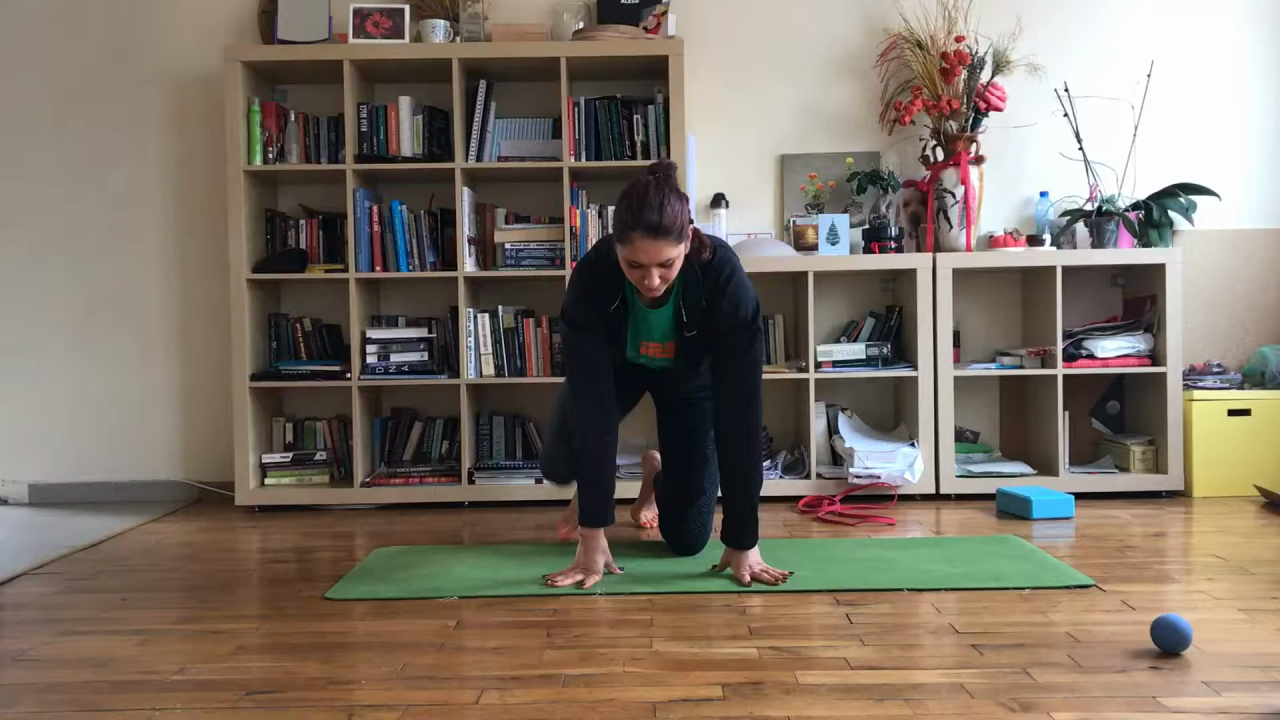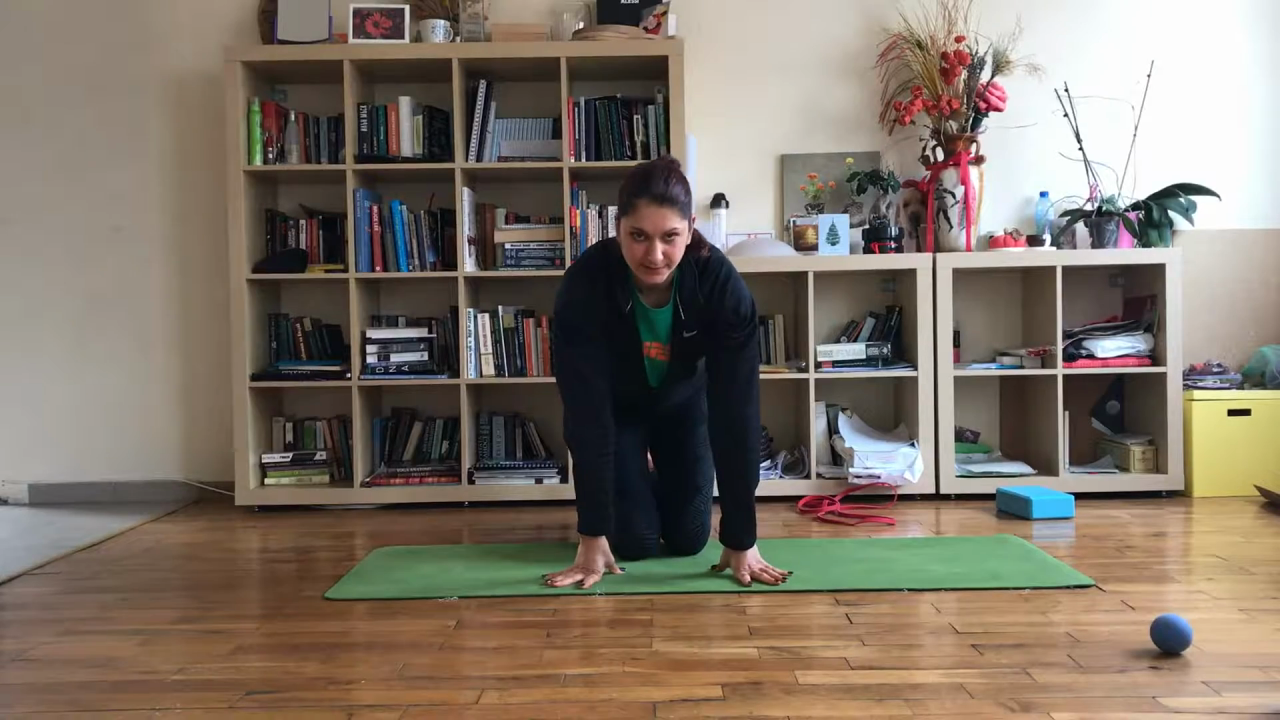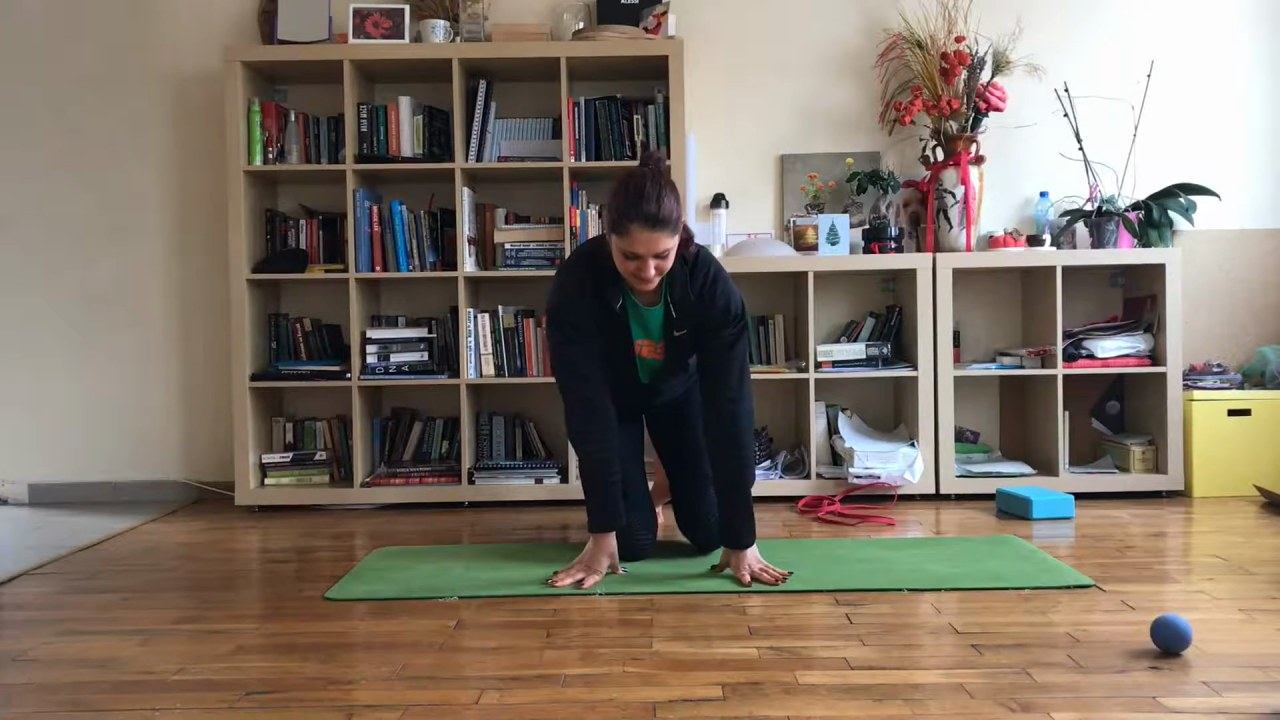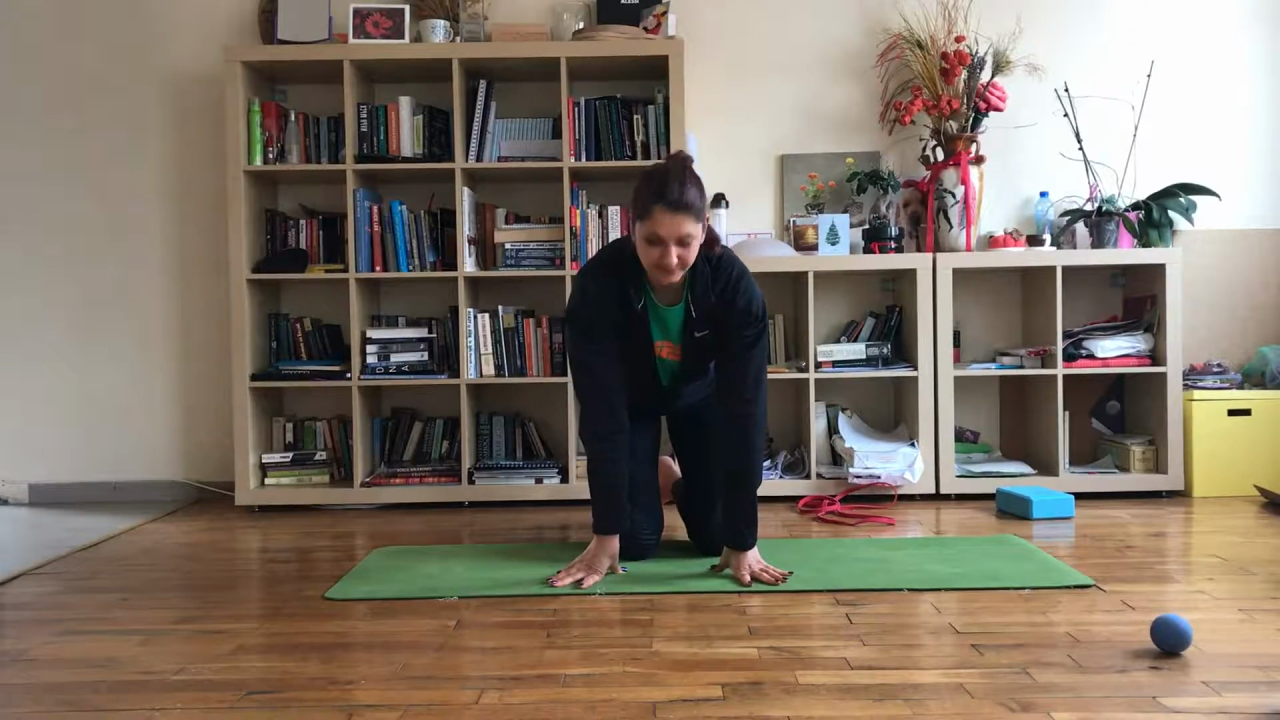
dt=0.7s
person 1, frame 1
left shoulder: (723, 277)
right shoulder: (593, 276)
left elbow: (739, 406)
right elbow: (591, 397)
left wrist: (742, 542)
right wrist: (592, 538)
left hip: (693, 377)
right hip: (619, 366)
left knee: (687, 537)
right knee: (560, 464)
left ankle: (660, 476)
person 1, frame 2
left shoulder: (719, 281)
right shoulder: (585, 282)
left elbow: (736, 407)
right elbow: (586, 410)
left wrist: (741, 540)
right wrist: (592, 538)
left hip: (682, 398)
right hip: (616, 401)
left knee: (688, 539)
right knee: (634, 540)
left ankle: (659, 483)
right ankle: (636, 481)
person 1, frame 3
left shoulder: (708, 281)
right shoulder: (577, 282)
left elbow: (728, 404)
right elbow: (587, 409)
left wrist: (740, 539)
right wrist: (602, 534)
left hip: (678, 389)
right hip: (613, 396)
left knee: (707, 531)
right knee: (633, 540)
left ankle: (671, 482)
right ankle: (641, 492)
person 1, frame 4
left shoulder: (733, 283)
right shoulder: (598, 283)
left elbow: (743, 408)
right elbow: (602, 410)
left wrist: (741, 540)
right wrist: (605, 534)
left hip: (700, 393)
right hip: (631, 396)
left knee: (714, 536)
right knee: (636, 541)
left ankle: (681, 483)
right ankle: (652, 480)
